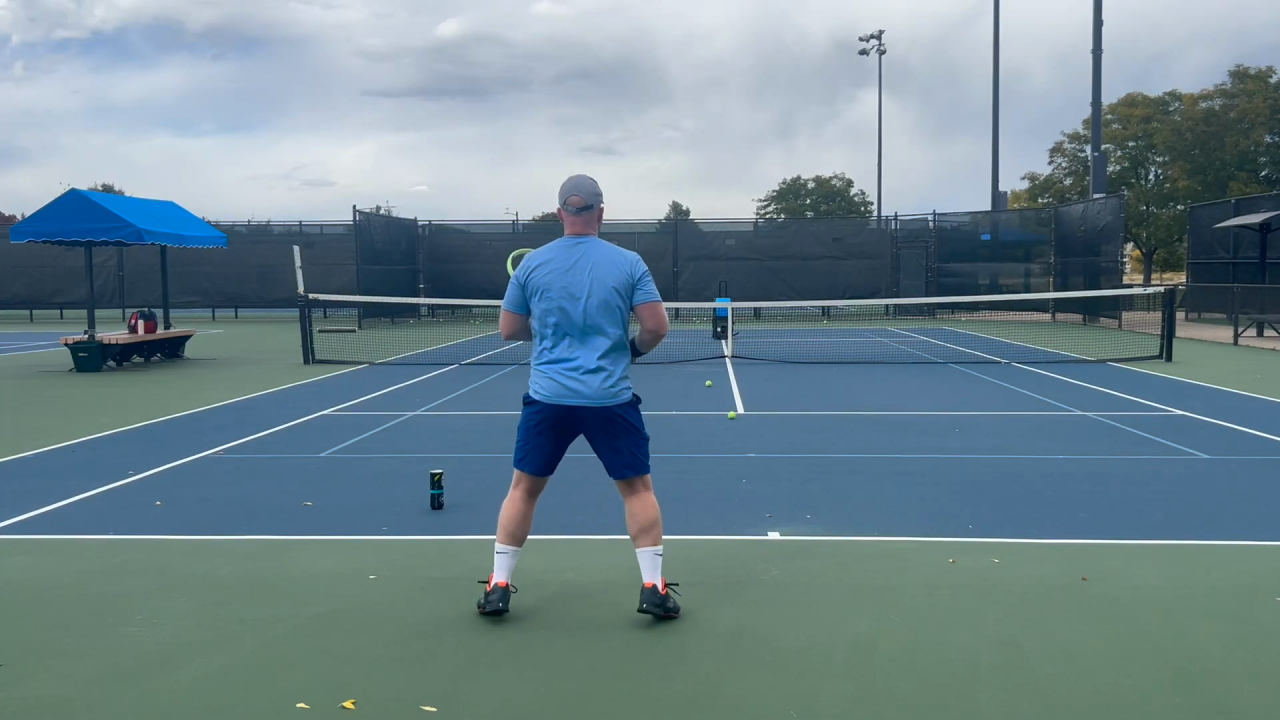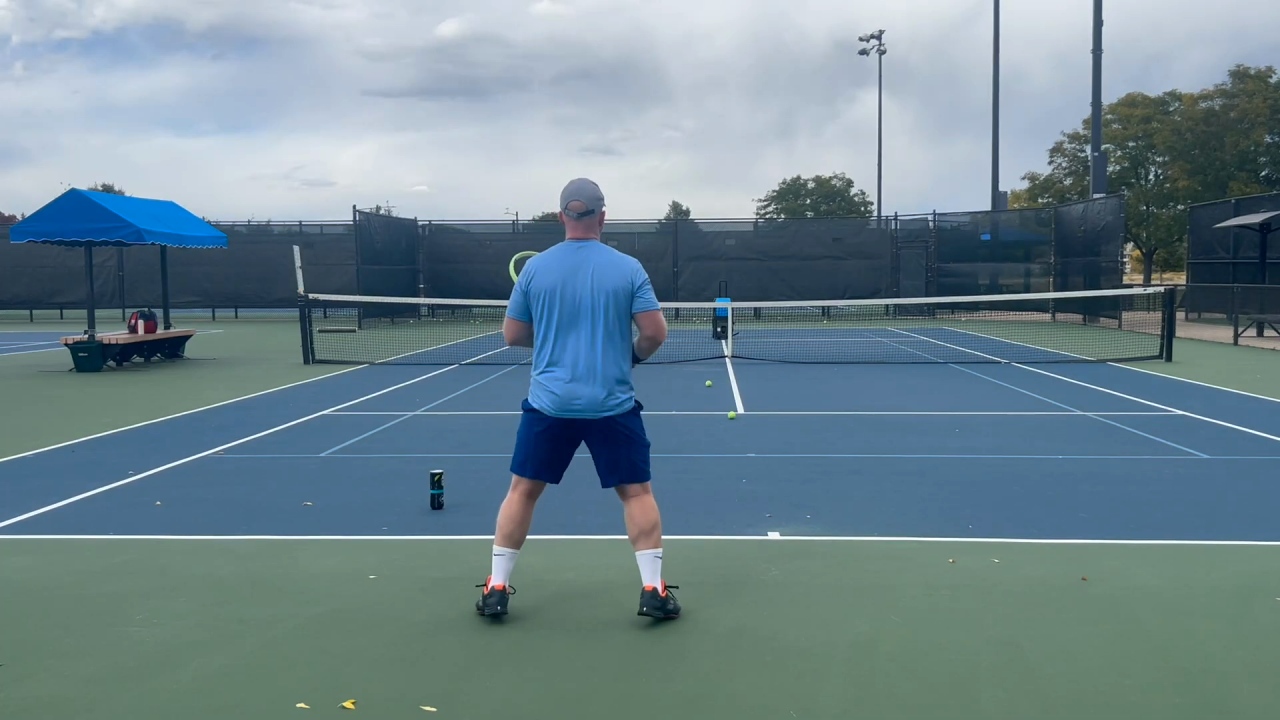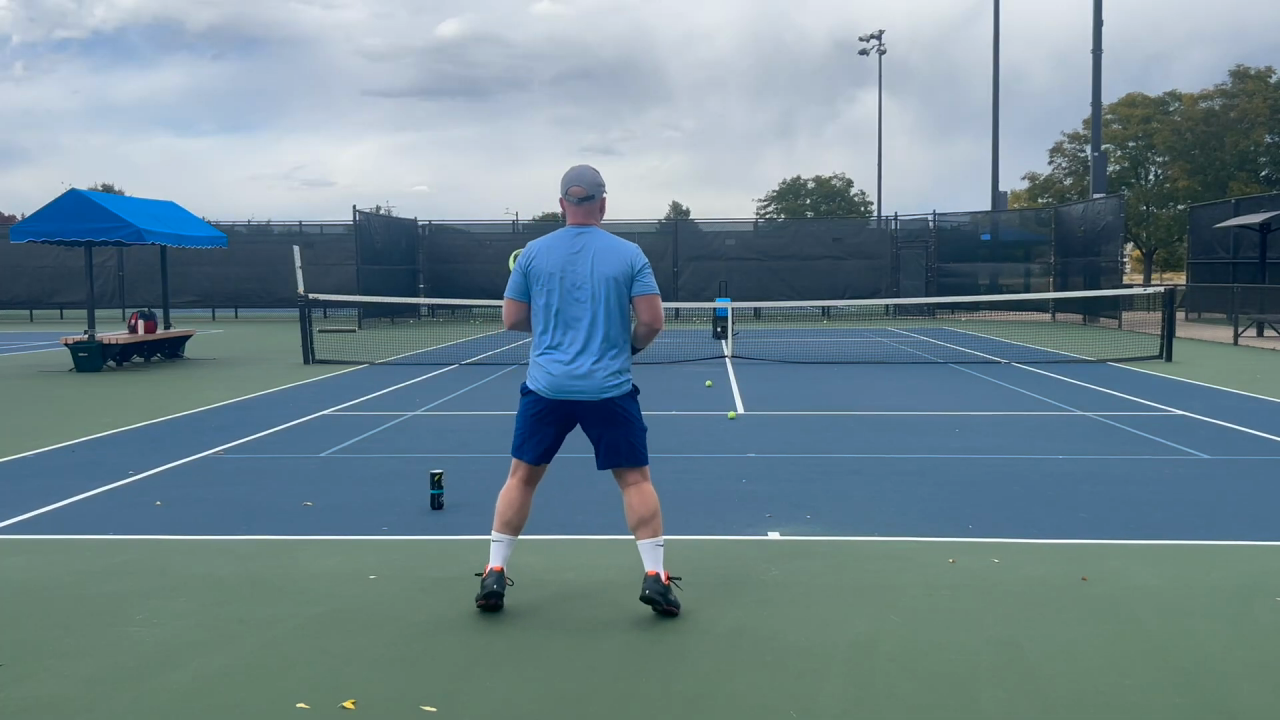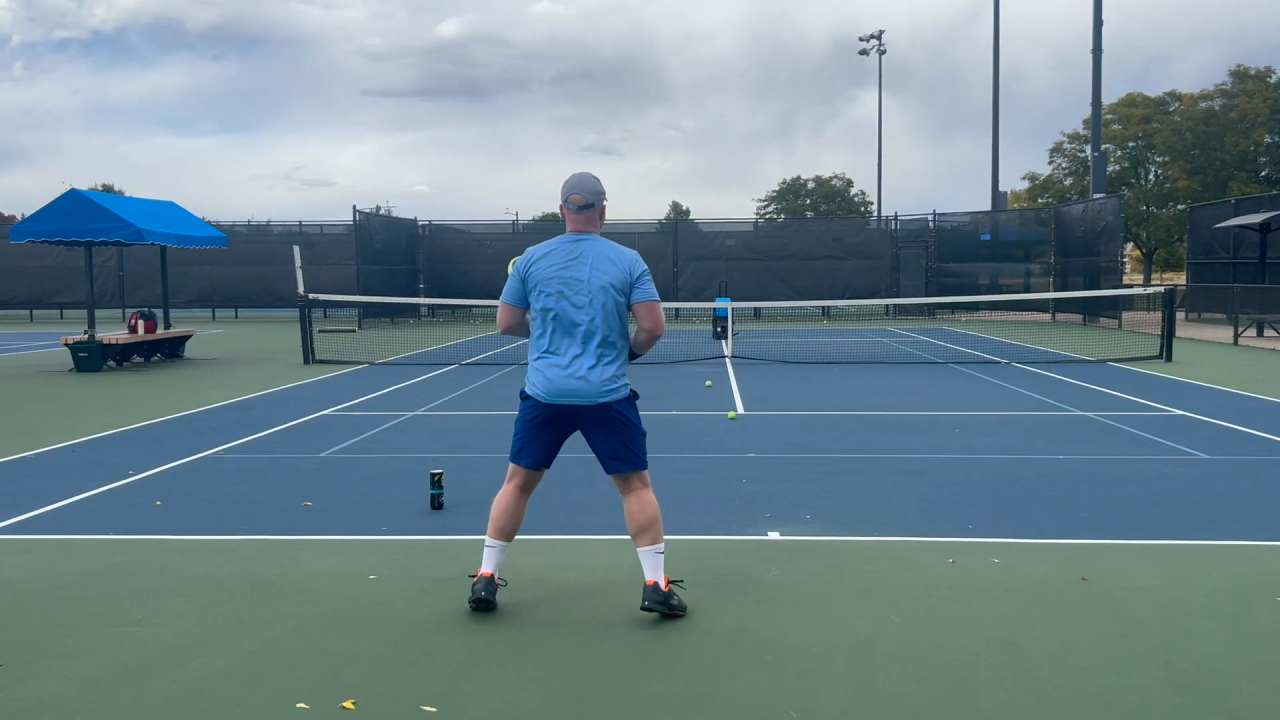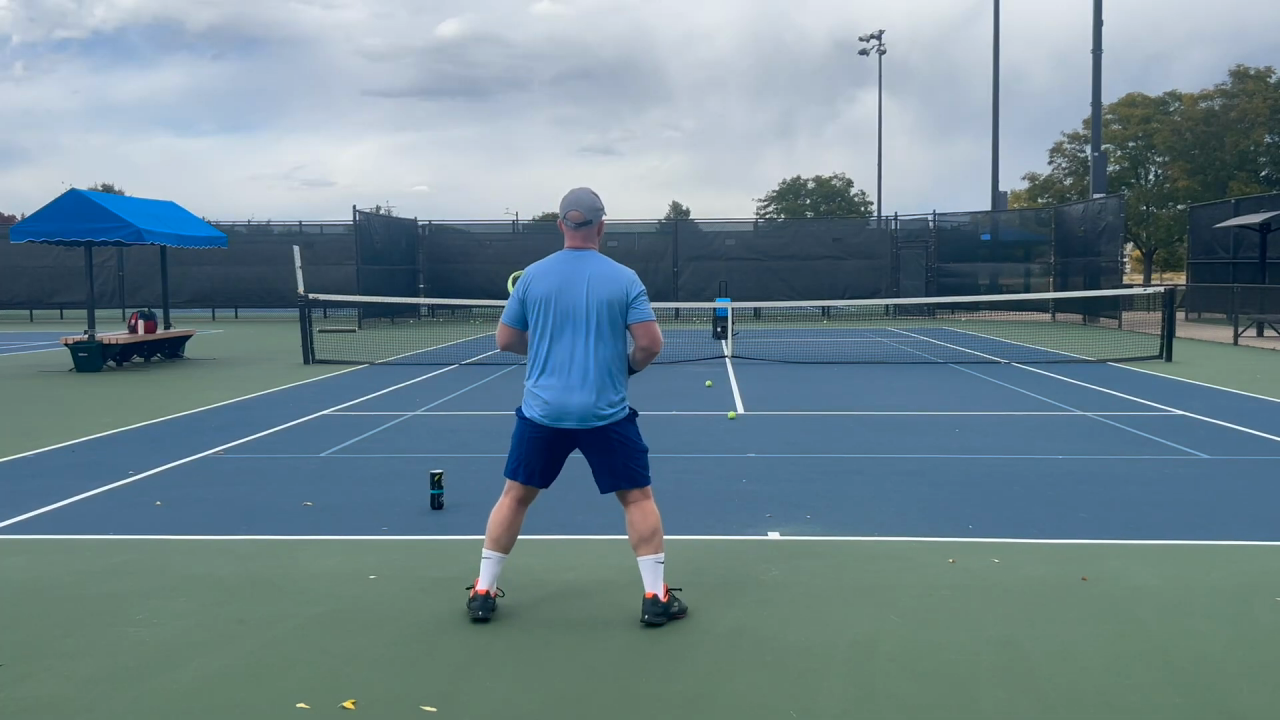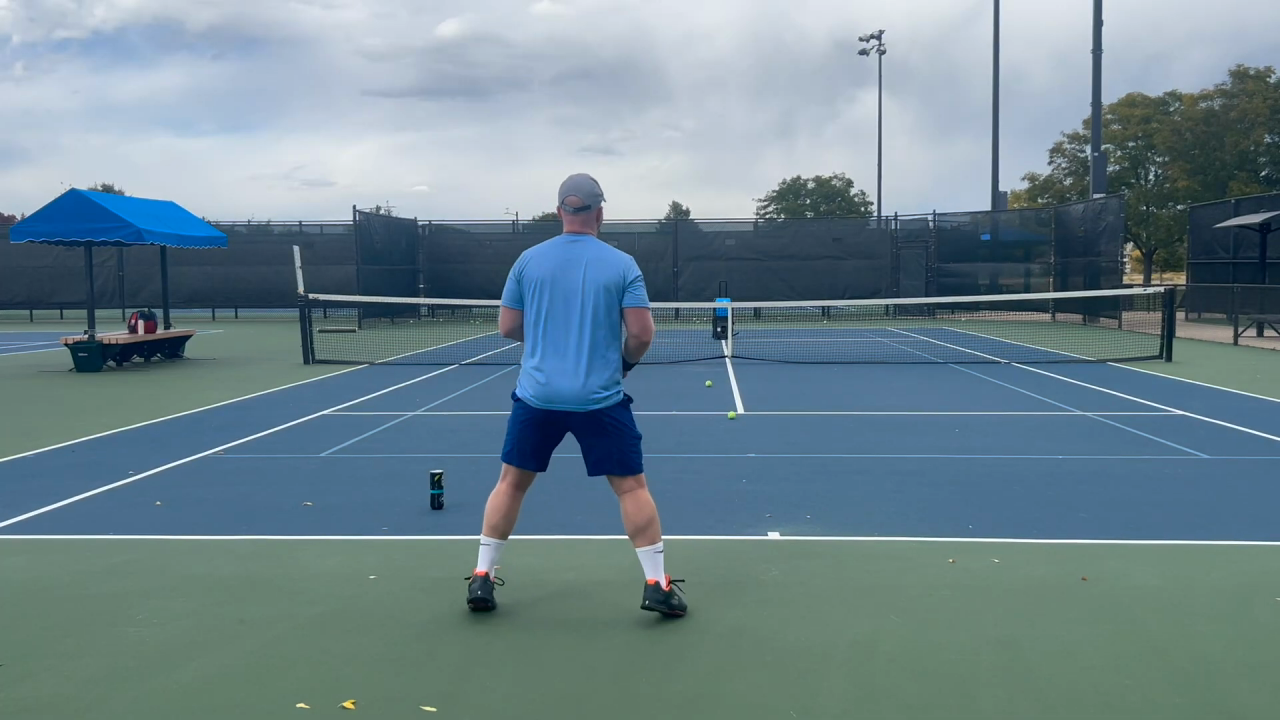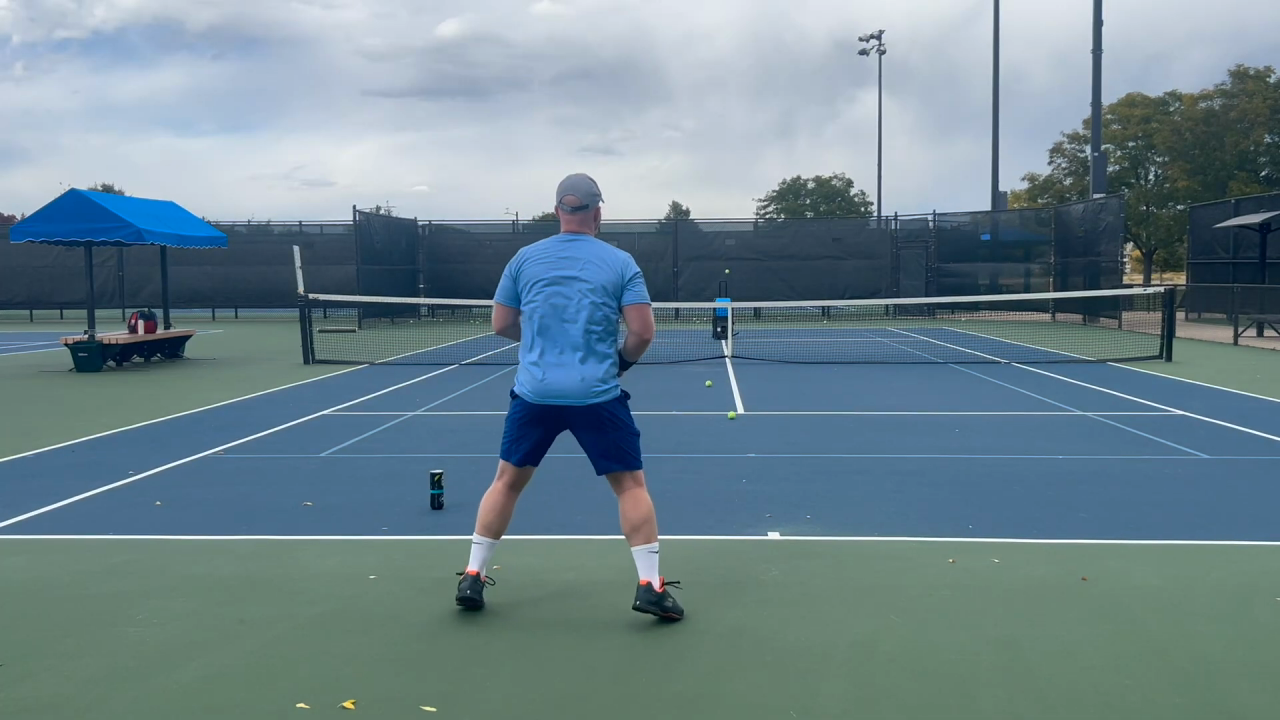
dt=0.1s
person 1, frame 1
left shoulder: (532, 263)
right shoulder: (628, 263)
left elbow: (509, 330)
right elbow: (657, 326)
right wrist: (633, 348)
left hip: (548, 397)
right hip: (610, 397)
left knee: (524, 487)
right knee: (638, 488)
left ankle: (498, 587)
right ankle: (654, 588)
person 1, frame 2
left shoulder: (535, 268)
right shoulder: (628, 268)
left elbow: (513, 336)
right elbow: (656, 333)
right wrist: (632, 355)
left hip: (548, 403)
right hip: (611, 406)
left knee: (523, 491)
right knee: (637, 492)
left ankle: (496, 589)
right ankle: (654, 591)
person 1, frame 3
left shoulder: (534, 252)
right shoulder: (629, 254)
left elbow: (513, 319)
right elbow: (654, 320)
left hip: (547, 387)
right hip: (609, 389)
left knee: (522, 477)
right knee: (635, 480)
left ankle: (495, 575)
right ankle: (655, 577)
person 1, frame 4
left shoulder: (532, 259)
right shoulder: (628, 261)
left elbow: (506, 323)
right elbow: (654, 327)
right wrist: (630, 350)
left hip: (544, 393)
right hip: (607, 396)
left knee: (517, 483)
right knee: (637, 485)
left ankle: (486, 579)
right ankle: (657, 587)
person 1, frame 5
left shoulder: (532, 276)
right shoulder: (625, 279)
left elbow: (506, 341)
right elbow: (651, 344)
right wrist: (627, 366)
left hip: (542, 412)
right hip: (606, 414)
left knee: (514, 496)
right knee: (638, 497)
left ankle: (483, 593)
right ankle: (656, 597)
person 1, frame 6
left shoulder: (529, 260)
right shoulder: (622, 265)
left elbow: (508, 327)
right elbow: (642, 333)
right wrist: (624, 361)
left hip: (536, 397)
right hip: (599, 400)
left knee: (511, 481)
right knee: (631, 485)
left ankle: (481, 578)
right ankle: (658, 585)
person 1, frame 7
left shoulder: (524, 258)
right shoulder: (621, 262)
left elbow: (501, 325)
right elbow: (643, 332)
right wrist: (623, 361)
left hip: (534, 392)
right hip: (597, 395)
left knee: (508, 480)
right knee: (630, 484)
left ankle: (473, 577)
right ankle: (651, 586)
